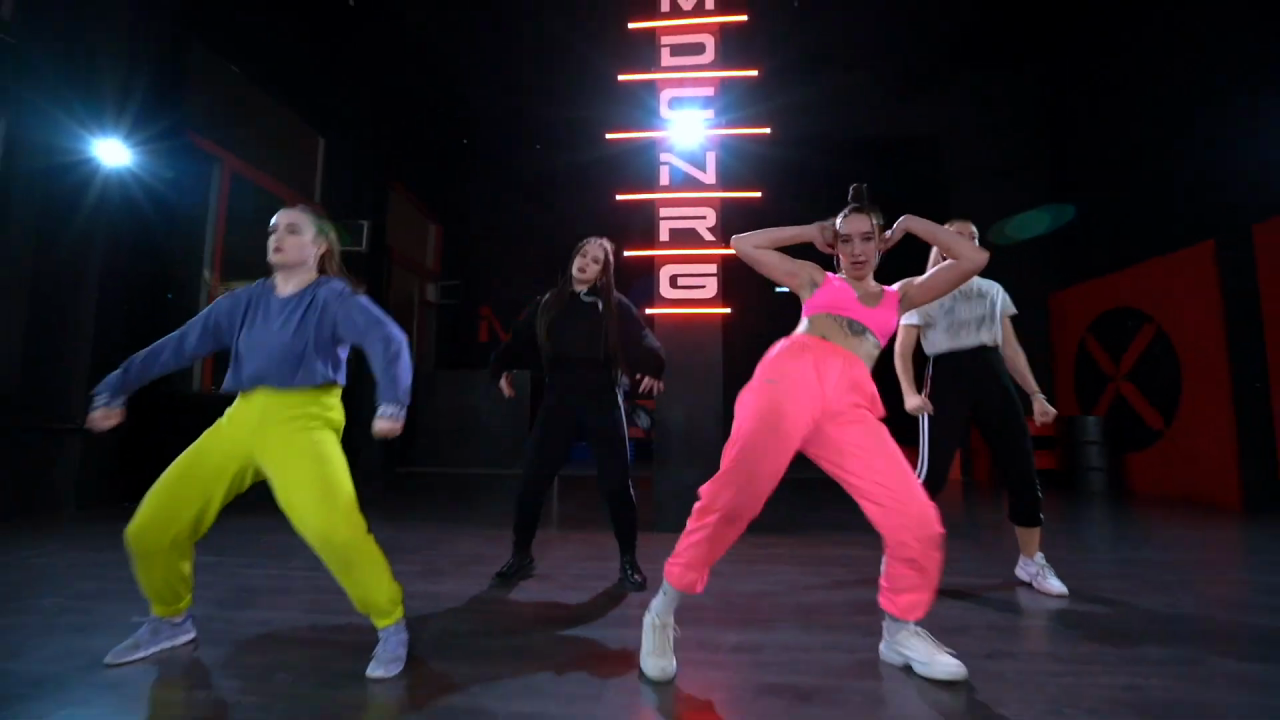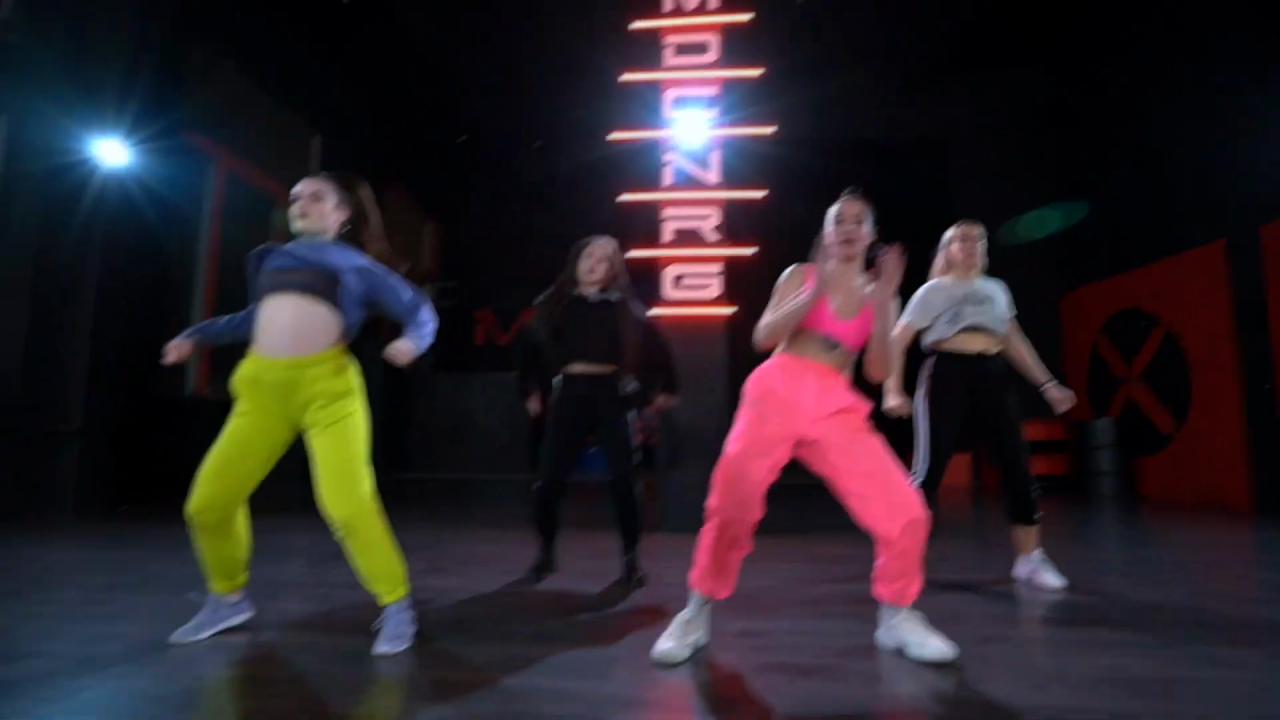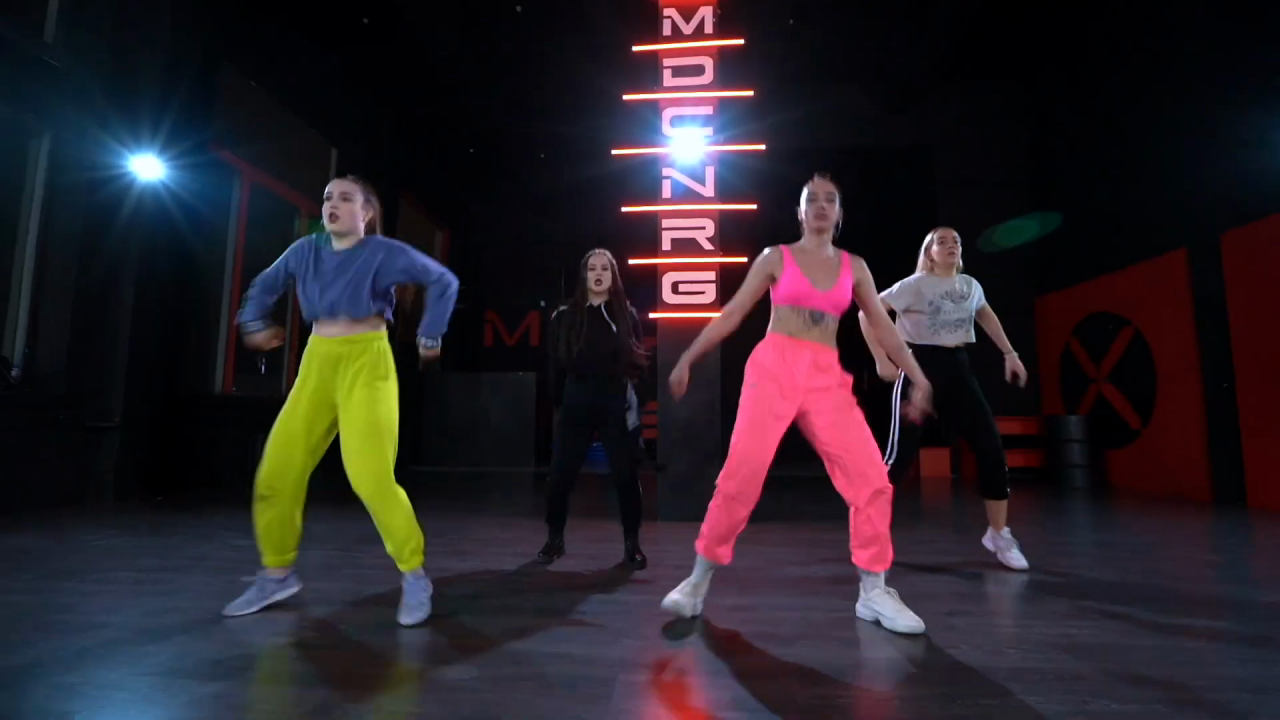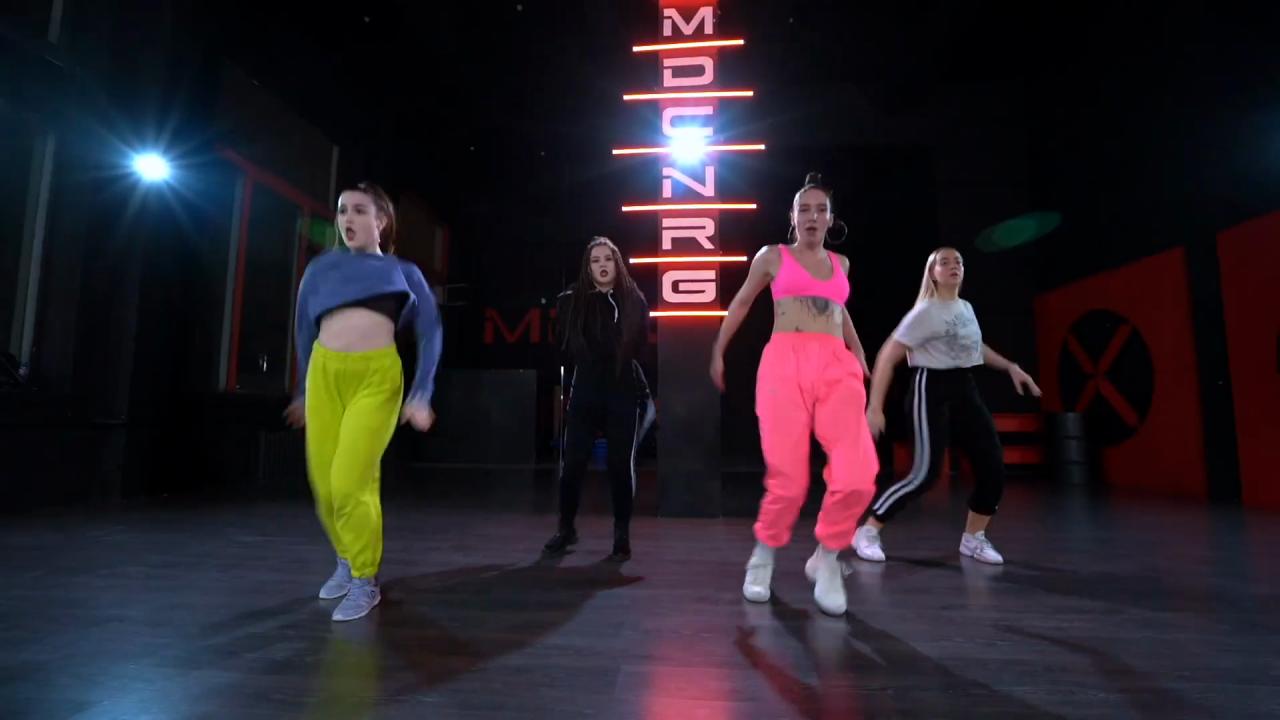
dt=0.2s
person 1, frame 1
left shoulder: (899, 296)
right shoulder: (815, 277)
left elbow: (972, 259)
right elbow: (744, 244)
left wrist: (911, 224)
right wrist: (810, 232)
left hip: (849, 404)
right hip: (790, 377)
left knee: (918, 523)
right knee: (734, 495)
left ankle: (901, 630)
right ankle: (666, 610)
person 1, frame 2
left shoulder: (877, 296)
right shoulder: (799, 276)
left elbow: (879, 370)
right elbow: (768, 336)
left wrist: (887, 295)
right wrist: (817, 288)
left hip: (835, 411)
right hip: (775, 397)
left knee: (905, 512)
right knee: (731, 505)
left ankle: (898, 615)
right ankle: (697, 614)
person 1, frame 3
left shoulder: (854, 267)
right shoulder: (776, 257)
left elbow: (882, 325)
right elbow: (734, 311)
left wrist: (916, 377)
right wrist: (688, 358)
left hip: (826, 380)
right hip: (772, 371)
left knee: (871, 479)
right knee: (740, 478)
left ankle: (874, 590)
right ankle: (701, 577)
person 1, frame 4
left shoulder: (839, 264)
right shoulder: (771, 258)
right elbow: (740, 304)
left wrist: (862, 362)
right wrist: (717, 354)
left hip: (833, 369)
right hip: (781, 369)
left knee: (857, 477)
right knee: (789, 480)
left ankle: (825, 559)
right ankle: (765, 552)
person 2, frame 1
left shoulder: (335, 300)
right shoulder: (241, 300)
left elbow: (390, 344)
right elbow: (177, 346)
left wrist: (392, 403)
right wrist: (112, 389)
left hip: (302, 422)
right hip: (241, 420)
left knee: (333, 529)
right knee: (151, 528)
left ankle: (391, 626)
right ankle: (168, 620)
person 2, frame 2
left shoulder: (358, 264)
right shoulder: (278, 258)
left elbow: (419, 309)
left wrist: (411, 340)
right wrist: (199, 334)
left hip: (329, 387)
right hip: (266, 386)
left knee: (349, 506)
right knee: (209, 503)
left ankle: (397, 607)
right ankle: (228, 598)
person 2, frame 3
left shoulder: (386, 252)
right shoulder: (305, 250)
left elbow: (443, 281)
right elbow: (265, 285)
left wrist: (430, 334)
right wrist: (256, 322)
left hip: (365, 366)
right hip: (315, 368)
left knee: (370, 478)
right knee: (274, 476)
left ankle: (415, 577)
right ankle: (277, 575)
person 2, frame 4
left shoulder: (402, 271)
right shoulder: (321, 267)
left elbow: (430, 333)
right elbow: (306, 326)
left wrist: (420, 395)
right wrist: (305, 388)
left hip: (374, 377)
right hip: (327, 376)
left knee: (350, 486)
right knee: (325, 482)
left ankle: (365, 581)
right ankle: (349, 560)
person 3, frame 1
left shoulder: (993, 289)
left elbow: (1010, 344)
right elbow: (903, 345)
left wrist: (1035, 394)
right wrist: (910, 391)
left hip: (993, 376)
right hip: (945, 376)
left knee: (1023, 470)
right knee: (932, 473)
left ankle: (1032, 562)
person 3, frame 2
left shoulder: (996, 290)
right shoulder: (934, 292)
left elbow: (1014, 343)
right elbow: (897, 342)
left wrist: (1046, 384)
right wrist: (893, 391)
left hip: (991, 378)
right hip: (946, 378)
left knee: (1018, 470)
right knee: (928, 472)
left ankle: (1030, 559)
person 3, frame 3
left shoulder: (972, 285)
right shoulder: (916, 285)
left elbow: (986, 316)
right elbow: (868, 312)
left wrist: (1009, 351)
right wrist: (881, 360)
left hip: (958, 371)
right hip: (920, 368)
left knee: (991, 451)
right knee: (900, 456)
left ankle: (1000, 536)
person 3, frame 4
left shoulder: (965, 308)
right shoulder: (925, 312)
right elbow: (887, 356)
left wrist: (1011, 367)
right wrist: (874, 407)
left hip: (965, 392)
right hip: (931, 387)
left knee: (992, 469)
right knee: (926, 472)
left ankle: (974, 536)
right ankle: (869, 531)
person 4, frame 1
left shoulder: (612, 304)
right shoulder: (550, 303)
left elbow: (643, 340)
right elbow: (520, 338)
left wrist: (651, 370)
right wrist: (502, 368)
left hip: (602, 399)
right hip: (558, 398)
left knee: (617, 484)
right knee: (532, 483)
left ankle: (628, 561)
right ankle: (520, 557)
person 4, frame 2
left shoulder: (621, 307)
right shoulder: (554, 304)
left elbow: (653, 349)
right elbow: (536, 351)
left wrist: (664, 387)
right wrist: (530, 388)
left hip: (612, 402)
right hip: (570, 401)
left knee: (621, 483)
right knee: (548, 483)
left ankle: (630, 557)
right ankle: (546, 554)
person 4, frame 3
left shoulder: (626, 316)
right shoulder: (565, 317)
left elbow: (636, 362)
right elbow: (558, 364)
left wrist: (631, 402)
right wrist: (559, 406)
left hip: (615, 402)
right hip: (576, 402)
left knee: (625, 475)
right knee: (561, 474)
left ankle: (632, 544)
right ankle: (555, 539)
person 4, frame 4
left shoulder: (634, 300)
right shoulder: (573, 300)
left elbow: (638, 347)
right elbow: (566, 347)
left wrist: (644, 395)
left hip: (623, 391)
right hip: (585, 390)
left knee: (620, 463)
right knee: (574, 460)
left ankle: (621, 533)
right ankle: (566, 530)
